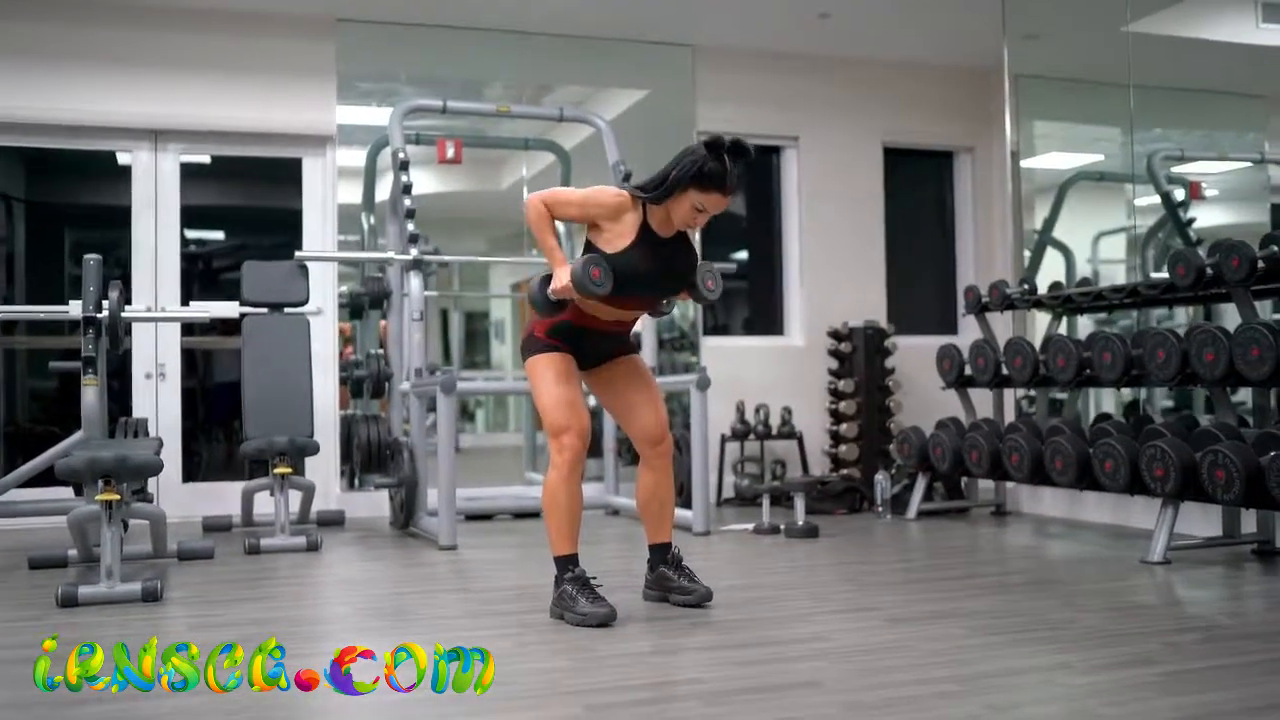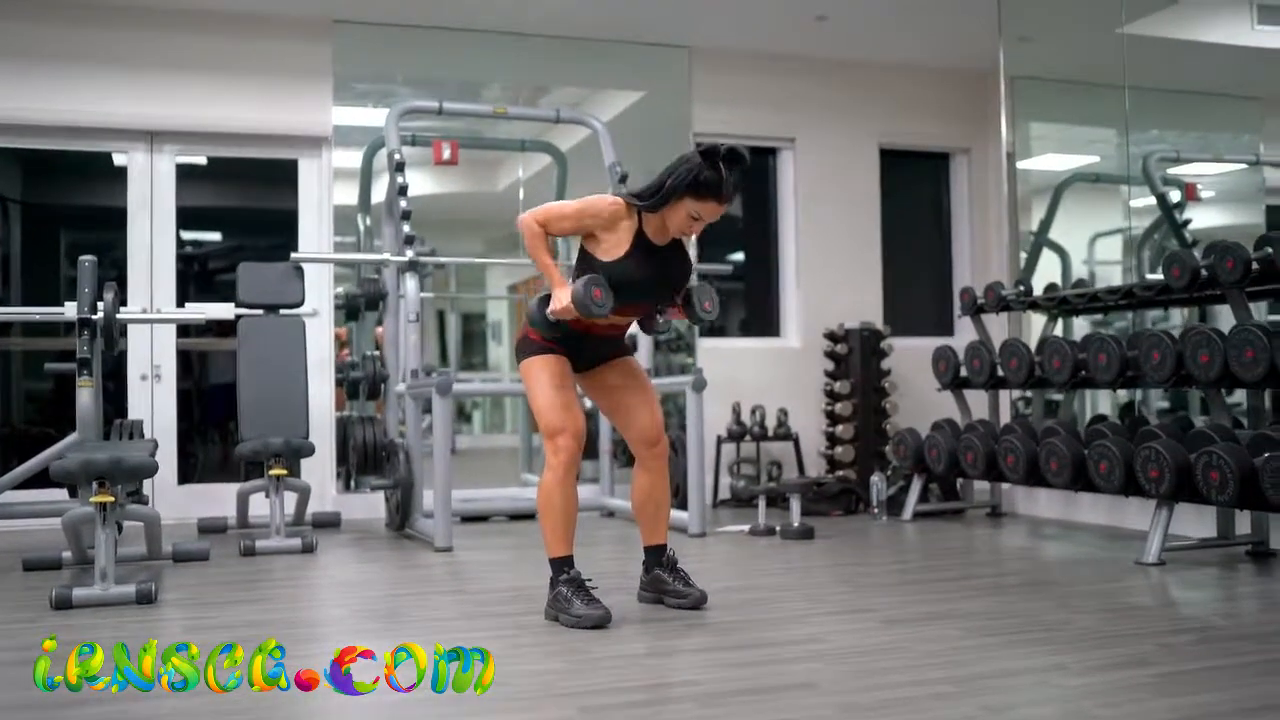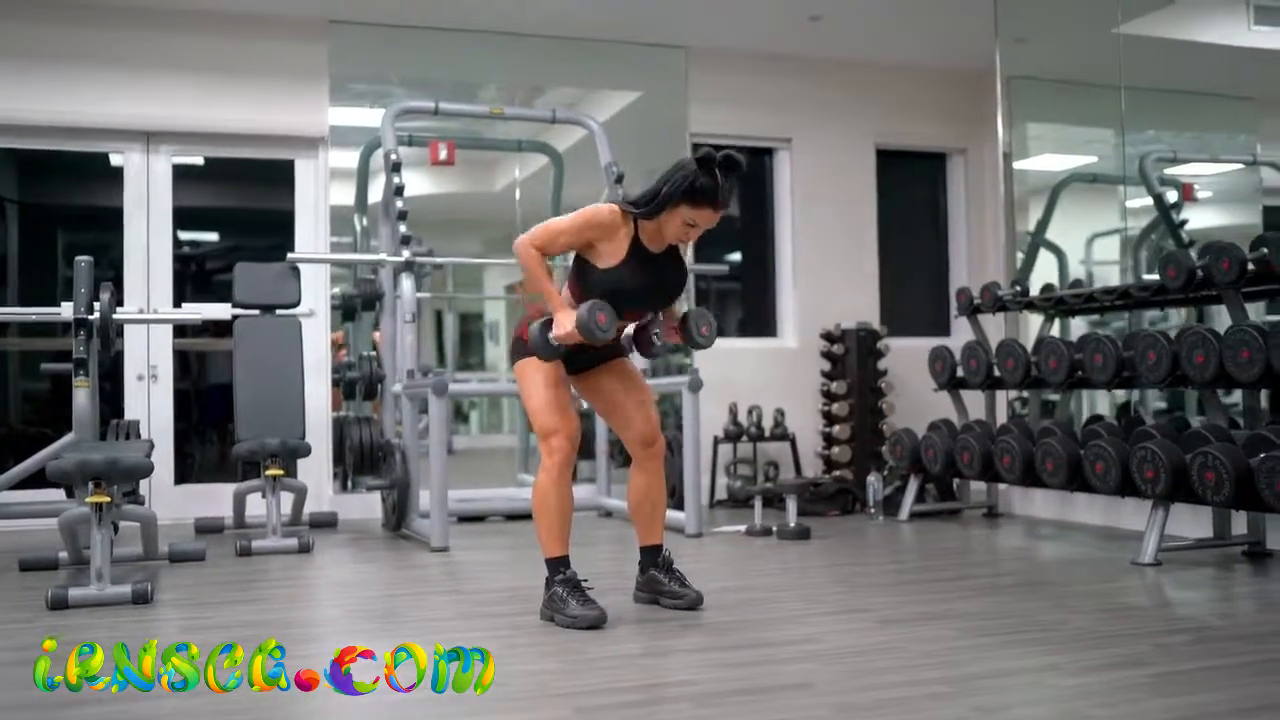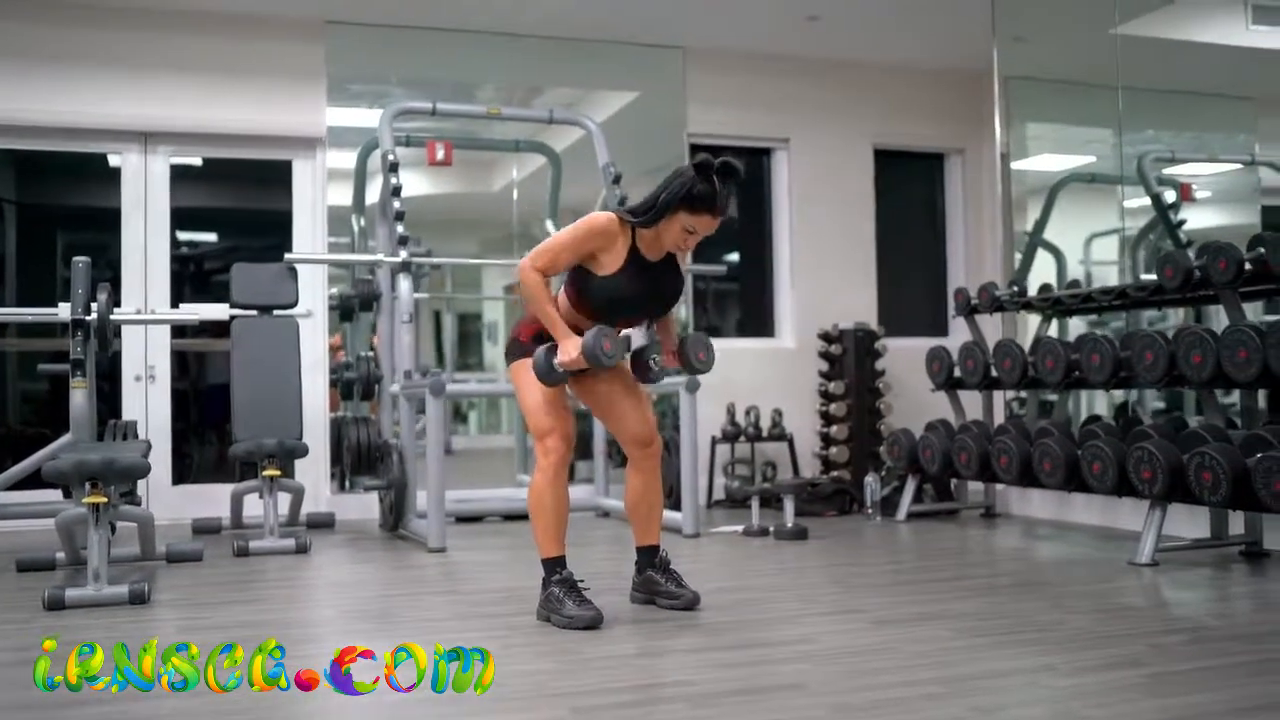
dt=0.1s
person 1, frame 1
left shoulder: (685, 223)
right shoulder: (615, 206)
right elbow: (536, 203)
left wrist: (679, 287)
right wrist: (560, 266)
left hip: (614, 342)
right hip: (558, 334)
left knee: (658, 441)
right knee: (570, 442)
left ankle: (662, 566)
right ankle: (567, 582)
person 1, frame 2
left shoulder: (680, 230)
right shoulder: (611, 214)
right elbow: (530, 222)
left wrist: (675, 301)
right wrist: (558, 287)
left hip: (608, 343)
right hip: (550, 337)
left knee: (653, 442)
right knee: (566, 442)
left ankle: (657, 568)
right ankle: (563, 583)
person 1, frame 3
left shoulder: (678, 239)
right shoulder: (607, 221)
right elbow: (526, 245)
left wrist: (670, 322)
right wrist: (559, 310)
left hip: (603, 347)
right hip: (545, 340)
left knee: (650, 442)
right knee: (560, 443)
left ankle: (652, 568)
right ankle: (558, 583)
person 1, frame 4
left shoulder: (677, 248)
right shoulder: (604, 229)
right elbow: (530, 270)
left wrist: (668, 344)
right wrist: (565, 340)
right hip: (540, 340)
left knee: (646, 443)
right knee: (555, 444)
left ankle: (649, 570)
right ankle: (555, 584)
